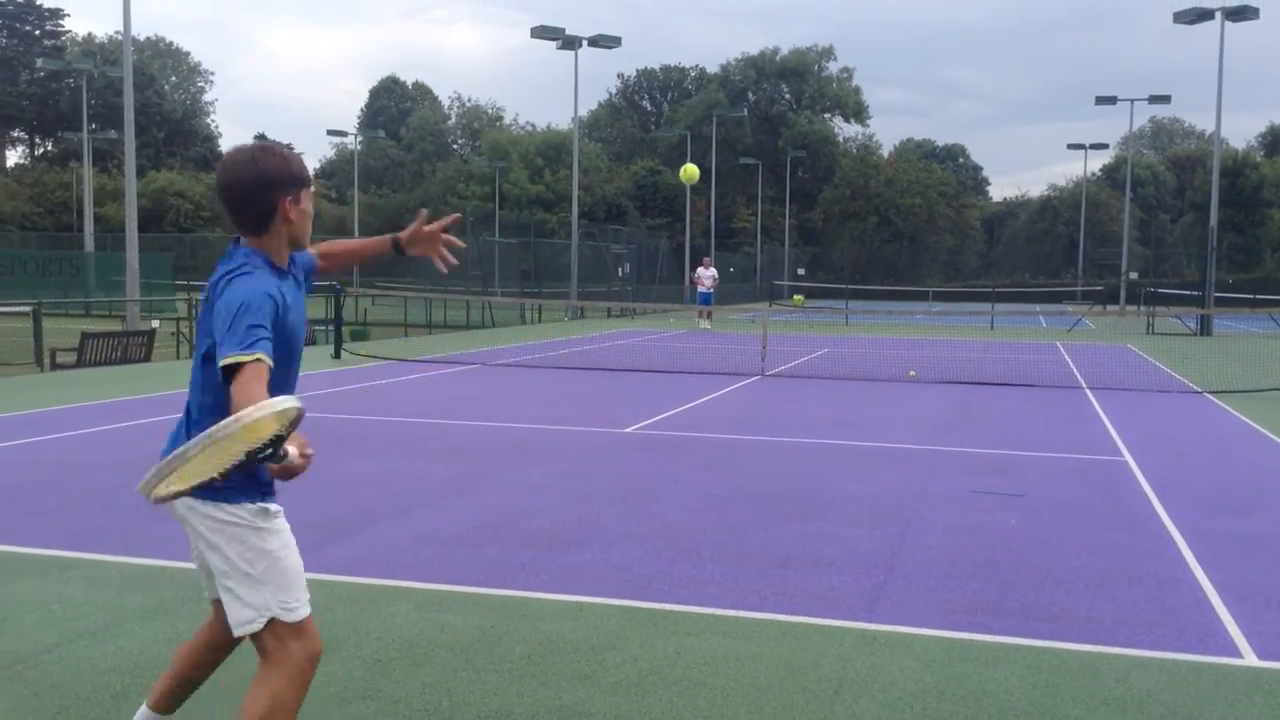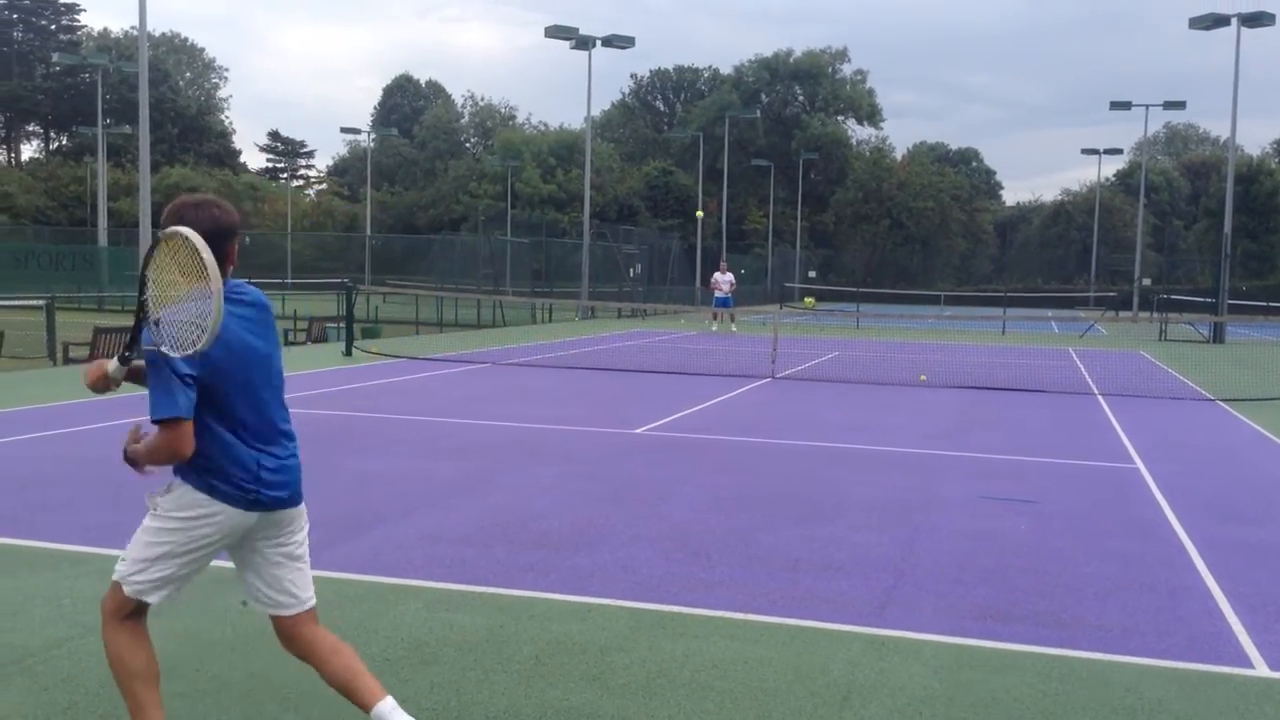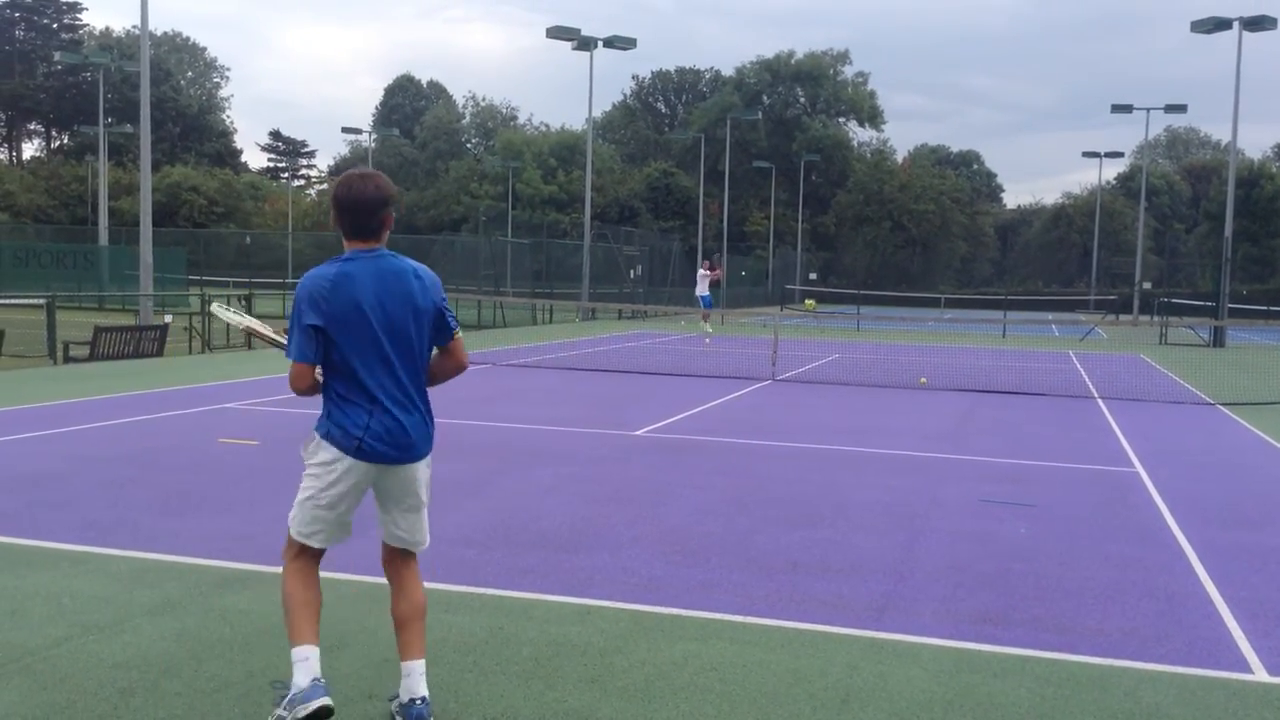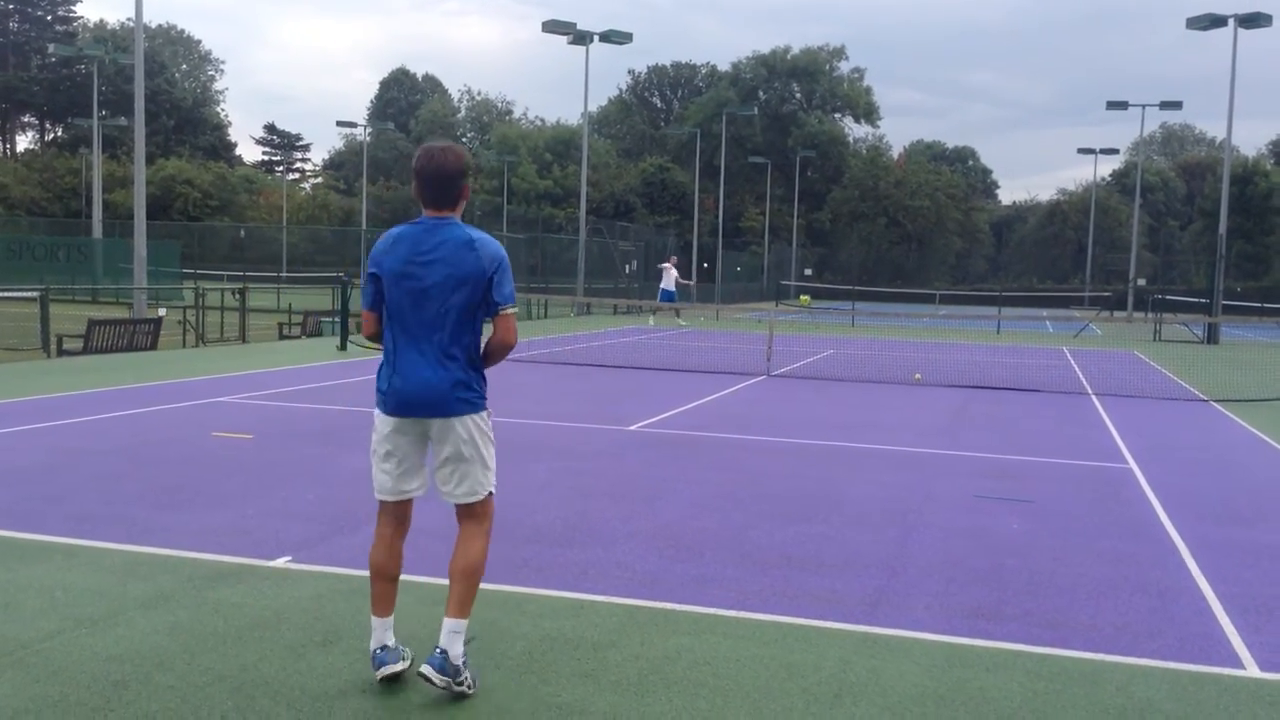
dt=0.5s
person 1, frame 1
left shoulder: (274, 268)
right shoulder: (253, 292)
left elbow: (312, 260)
right elbow: (246, 393)
left wrist: (398, 241)
right hip: (230, 493)
left knee: (237, 617)
right knee: (295, 649)
person 1, frame 2
right shoulder: (254, 302)
left elbow: (180, 445)
left wrist: (137, 452)
right wrist: (124, 370)
left hip: (209, 496)
right hip: (279, 493)
left knee: (120, 613)
right knee: (300, 631)
person 1, frame 3
left shoulder: (317, 287)
right shoulder: (423, 280)
left elbow: (302, 383)
right elbow: (456, 362)
left hip: (343, 444)
right hip: (408, 444)
left knee: (301, 558)
right knee: (403, 562)
person 1, frame 4
left shoulder: (387, 246)
right shoulder: (486, 252)
left elbow: (370, 328)
right elbow: (506, 338)
left hip: (396, 398)
right hip: (457, 400)
left knee: (391, 519)
right knee: (475, 518)
left ankle: (383, 647)
right ankle: (450, 653)
